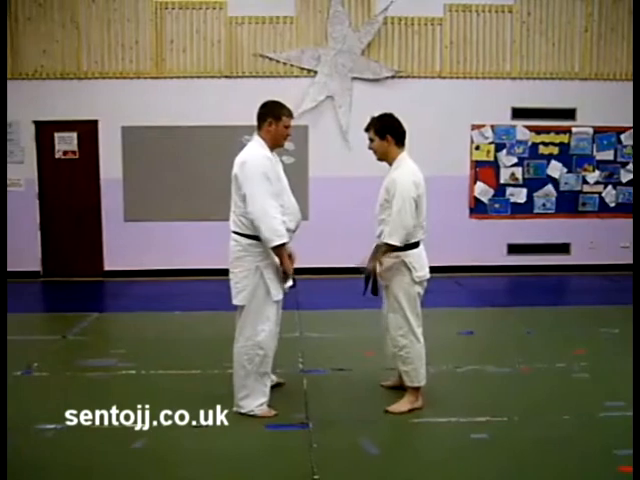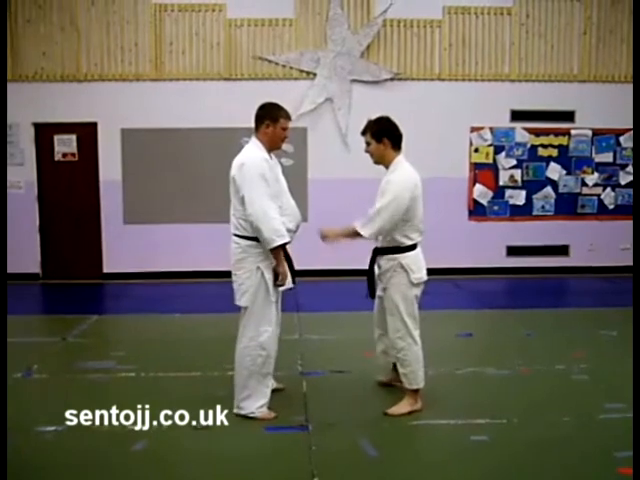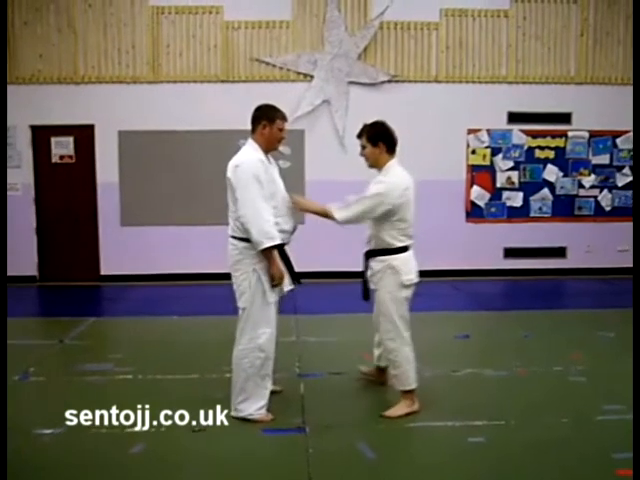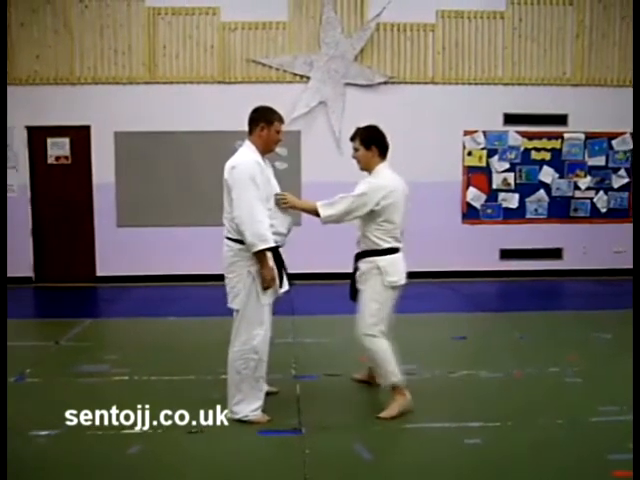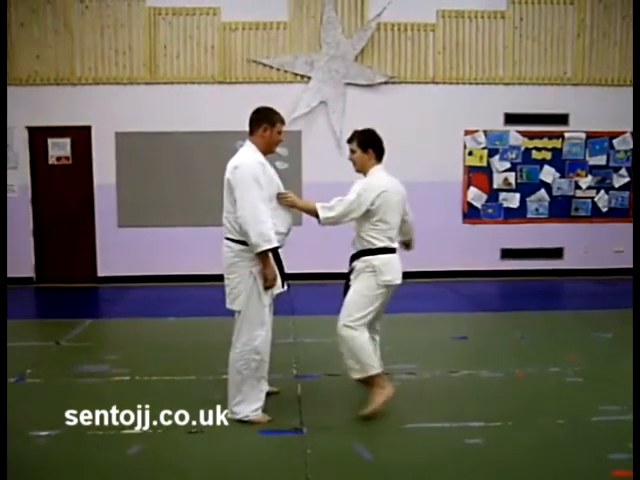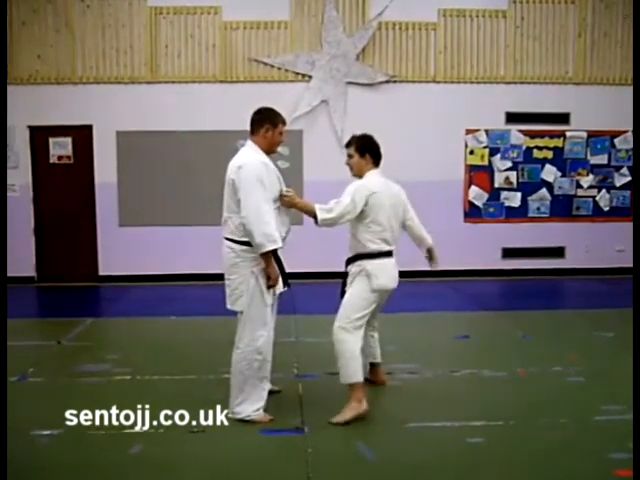
dt=0.5s
person 1, frame 1
left shoulder: (265, 156)
right shoulder: (255, 159)
right elbow: (263, 213)
left wrist: (284, 249)
right wrist: (282, 255)
left hip: (264, 249)
right hip: (254, 252)
left knee: (268, 321)
right knee: (256, 328)
left ankle: (261, 376)
right ankle: (249, 400)
person 1, frame 2
left shoulder: (264, 159)
right shoulder: (252, 162)
right elbow: (262, 215)
left wrist: (279, 256)
right wrist: (279, 259)
left hip: (266, 252)
right hip: (256, 254)
left knee: (268, 324)
right knee: (258, 330)
left ankle: (261, 380)
right ankle: (249, 402)
person 1, frame 3
left shoulder: (263, 160)
right shoulder: (248, 163)
right elbow: (254, 217)
left wrist: (275, 257)
right wrist: (273, 260)
left hip: (265, 252)
right hip: (254, 255)
left knee: (264, 325)
right knee: (257, 330)
left ankle: (258, 383)
right ankle: (247, 404)
person 1, frame 4
left shoulder: (258, 162)
right shoulder: (245, 164)
right elbow: (249, 218)
left wrist: (268, 260)
right wrist: (264, 263)
left hip: (259, 254)
right hip: (250, 257)
left knee: (259, 326)
right knee: (251, 332)
left ankle: (254, 384)
right ankle: (243, 406)
person 1, frame 5
left shoulder: (254, 161)
right shoulder: (248, 164)
right elbow: (252, 218)
left wrist: (266, 259)
right wrist: (266, 262)
left hip: (255, 254)
right hip: (250, 256)
left knee: (260, 326)
right knee: (252, 332)
left ankle: (255, 383)
right ankle: (244, 406)
person 1, frame 6
left shoulder: (250, 160)
right shoulder: (253, 164)
right elbow: (256, 217)
left wrist: (276, 227)
right wrist: (270, 262)
left hip: (252, 253)
right hip: (250, 256)
left knee: (262, 326)
right knee: (254, 332)
left ankle: (258, 383)
right ankle: (245, 406)
person 2, frame 1
left shoulder: (403, 176)
right shoulder: (401, 171)
left elbow: (399, 228)
left wrist: (376, 258)
right wrist: (381, 258)
left hip: (402, 261)
right hip: (398, 259)
left knee: (405, 327)
right knee: (394, 324)
left ankle: (414, 393)
right ankle: (404, 376)
person 2, frame 2
left shoulder: (400, 179)
right shoulder: (398, 173)
left elbow: (376, 222)
left wrist: (338, 233)
right wrist: (345, 230)
left hip: (401, 264)
right hip: (392, 261)
left knee: (403, 329)
right knee: (384, 321)
left ankle: (413, 396)
right ankle: (397, 373)
person 2, frame 3
left shoulder: (390, 183)
right shoulder: (395, 177)
left elbow: (352, 211)
left wrist: (310, 206)
left hip: (392, 265)
right hip: (388, 261)
left knee: (395, 330)
right knee: (383, 322)
left ankle: (409, 398)
right ankle: (381, 369)
person 2, frame 4
left shoulder: (376, 185)
right shoulder: (395, 181)
left elbow: (338, 209)
left wrist: (297, 204)
left hip: (380, 266)
right hip: (384, 262)
left knee: (370, 330)
right knee: (372, 325)
left ankle: (400, 393)
right ankle: (375, 372)
person 2, frame 5
left shoulder: (369, 186)
right shoulder: (394, 185)
left elbow: (335, 212)
right elbow: (406, 220)
left wrist: (297, 203)
right wrist: (407, 240)
left hip: (375, 265)
right hip: (386, 262)
left knee: (348, 324)
right knee: (368, 323)
left ankle: (381, 385)
right ankle: (371, 373)
person 2, frame 6
left shoulder: (362, 188)
right shoulder: (395, 190)
left elbow: (331, 215)
right elbow: (413, 224)
left wrist: (297, 203)
right wrist: (430, 250)
left hip: (370, 269)
right hip: (384, 267)
left knee: (345, 329)
right knee: (365, 322)
left ankle: (357, 399)
right ankle: (375, 372)
